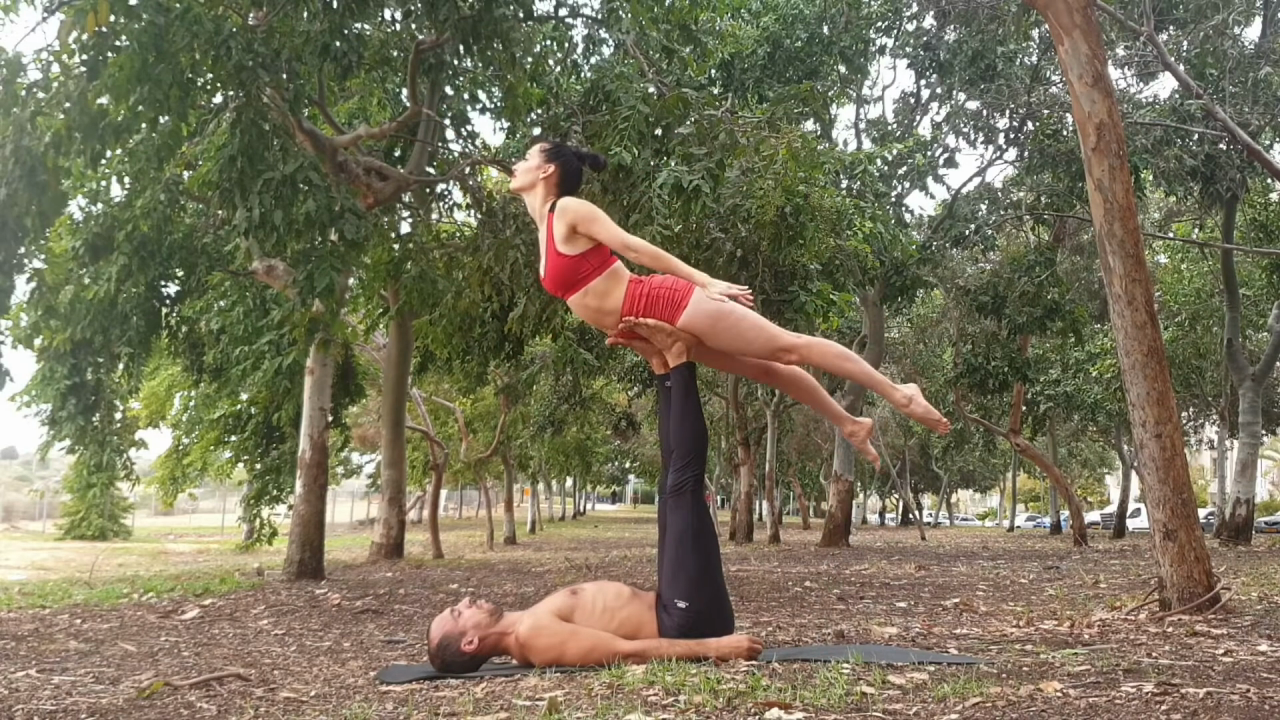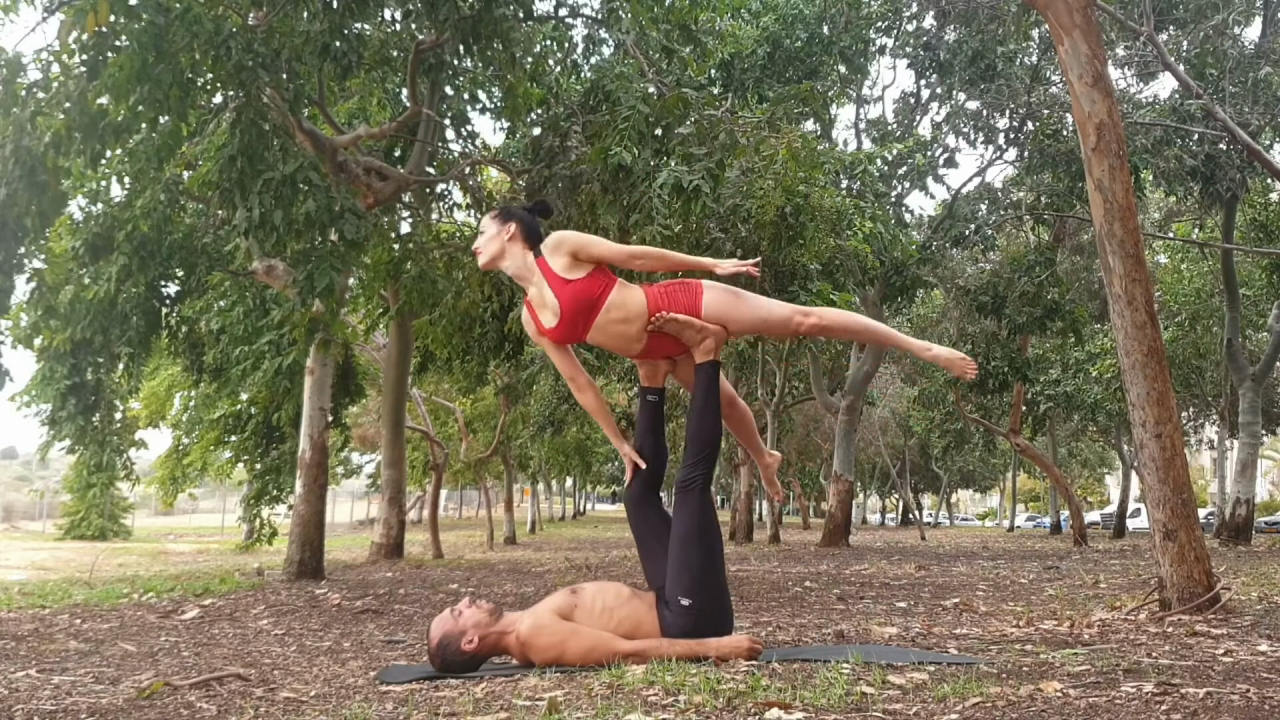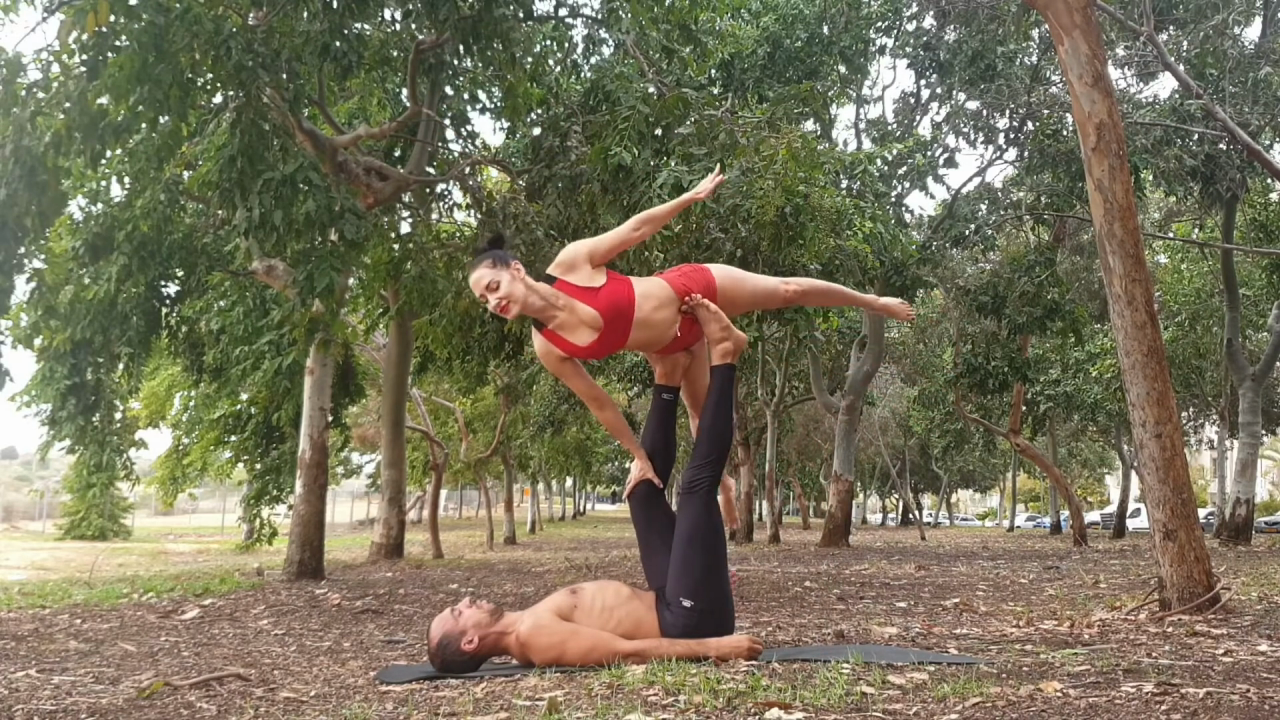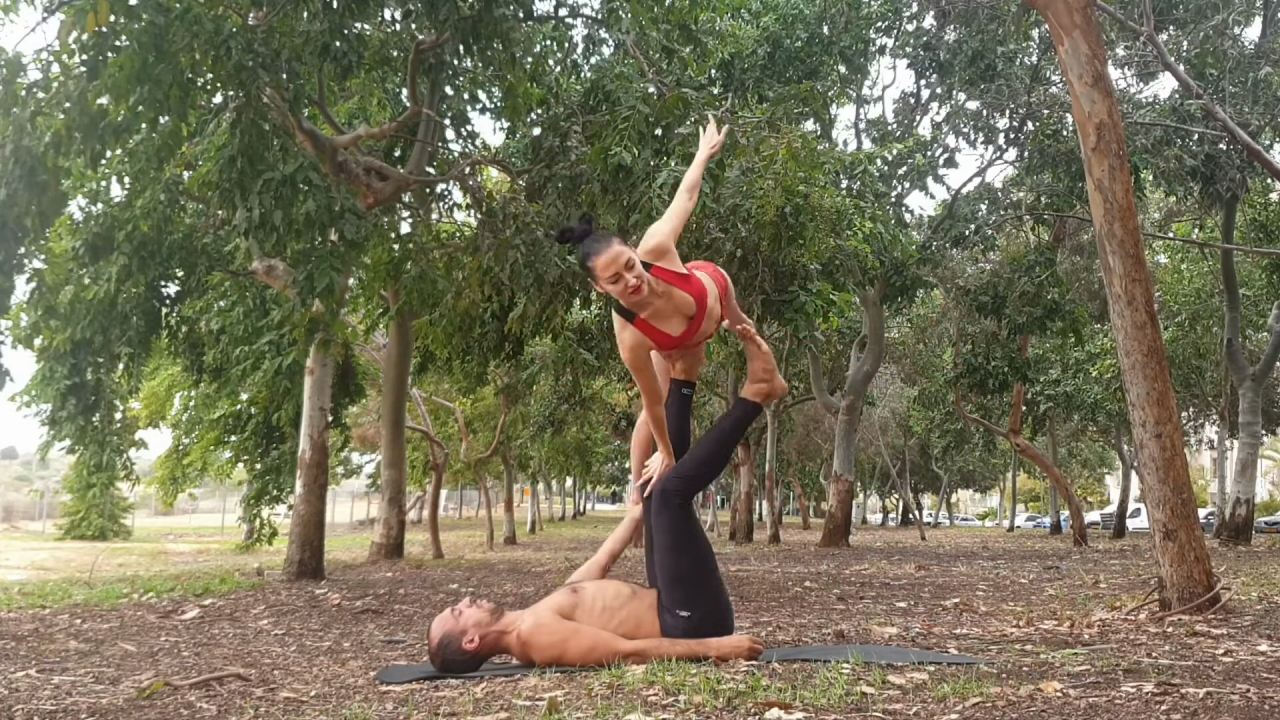
dt=0.7s
person 1, frame 1
left shoulder: (569, 210)
right shoulder: (547, 234)
left elbow: (635, 247)
left wrist: (706, 282)
left hip: (669, 304)
right hip: (655, 326)
left knee: (786, 348)
right knee: (763, 366)
left ankle: (898, 394)
right ankle: (847, 423)
person 1, frame 2
left shoulder: (560, 247)
right shoulder: (532, 318)
left elbow: (638, 255)
right elbow: (579, 382)
left wrist: (712, 264)
right wrist: (619, 443)
left hip: (684, 305)
right hip: (667, 348)
left knee: (803, 319)
right knee: (725, 403)
left ankle: (919, 347)
right ankle: (764, 459)
person 1, frame 3
left shoulder: (569, 263)
right shoulder: (545, 350)
left elbow: (635, 228)
right elbow: (599, 403)
left wrist: (693, 196)
right wrist: (638, 456)
left hip: (694, 289)
right hip: (672, 343)
left knee: (790, 290)
right knee: (699, 409)
left ankle: (871, 302)
right ankle: (721, 480)
person 1, frame 4
left shoulder: (656, 249)
right shoulder: (630, 337)
left elbow: (685, 196)
right elbow: (653, 402)
left wrist: (705, 153)
right wrist: (664, 451)
left hip: (711, 284)
right hip: (676, 347)
left knee: (733, 314)
right knee: (662, 412)
left ankle: (742, 326)
person 2, frame 1
left shoulder: (530, 625)
right shoulder: (531, 635)
right elbow: (627, 653)
right wrist: (712, 647)
left hip: (676, 617)
right hip: (690, 624)
right knee: (683, 487)
left ankle: (666, 363)
right ankle: (676, 358)
person 2, frame 2
left shoulder: (529, 624)
right shoulder: (532, 634)
right elbow: (628, 652)
right wrist: (712, 647)
left hip: (673, 610)
right hip: (689, 623)
left knee: (640, 495)
right knee: (691, 484)
left ankle: (652, 381)
right ankle: (704, 356)
person 2, frame 3
left shoulder: (529, 624)
right shoulder: (532, 635)
right elbow: (629, 653)
right wrist: (714, 647)
left hip: (677, 611)
right hip: (692, 623)
left knee: (645, 488)
right knee: (697, 484)
left ankle: (667, 379)
right ankle: (722, 358)
person 2, frame 4
left shoulder: (533, 621)
right shoulder: (533, 633)
left elbow: (594, 570)
right elbow: (629, 653)
left wrist: (635, 513)
right wrist: (716, 646)
left hip: (681, 613)
right hip: (690, 623)
right knee: (670, 492)
right ankle: (754, 393)
